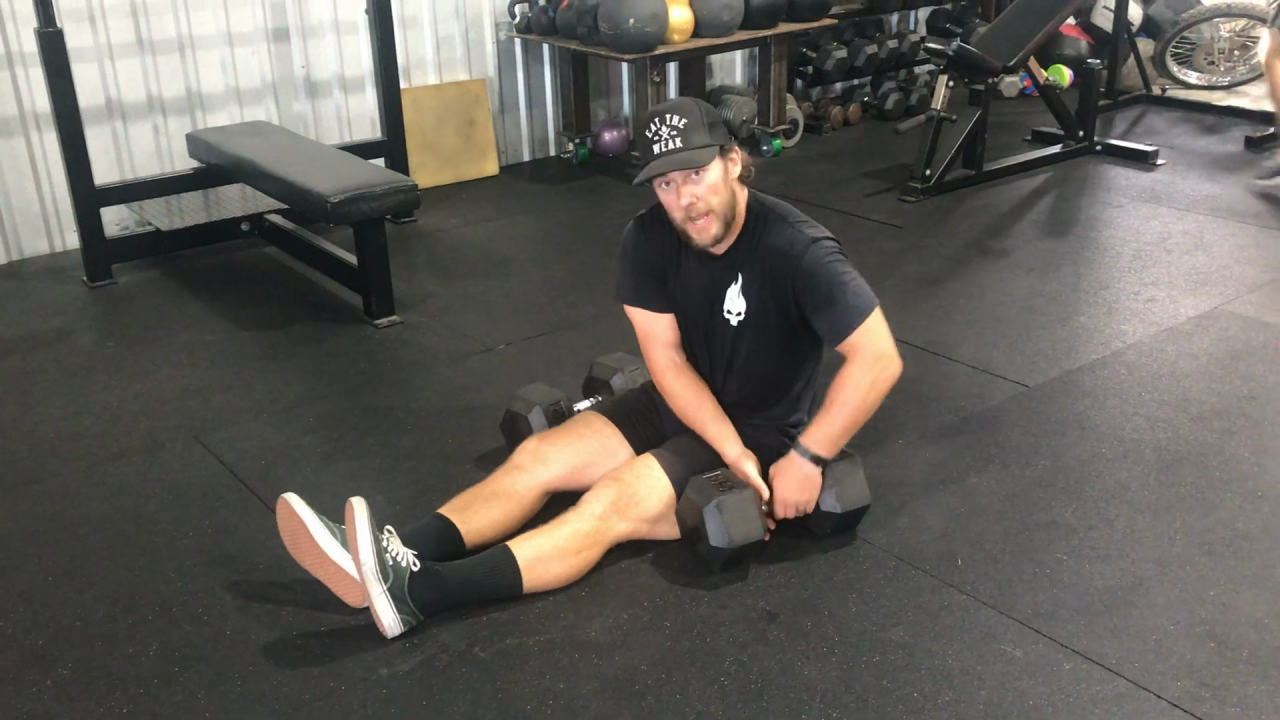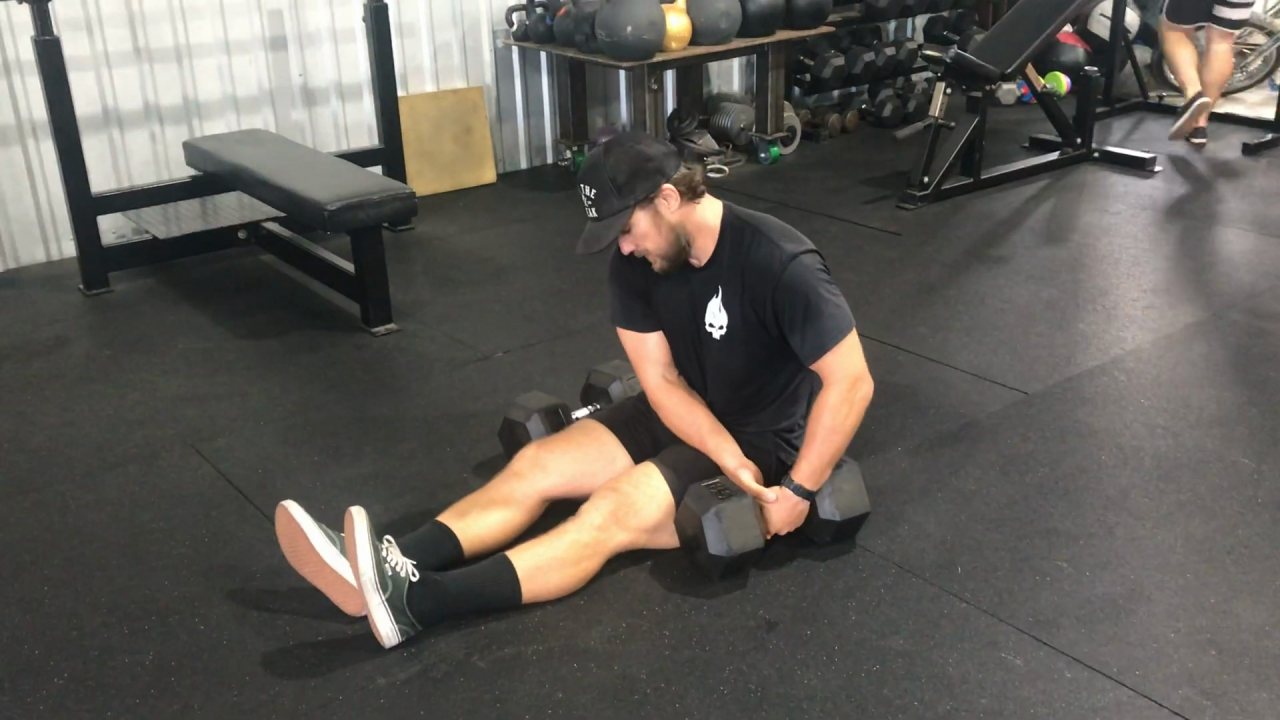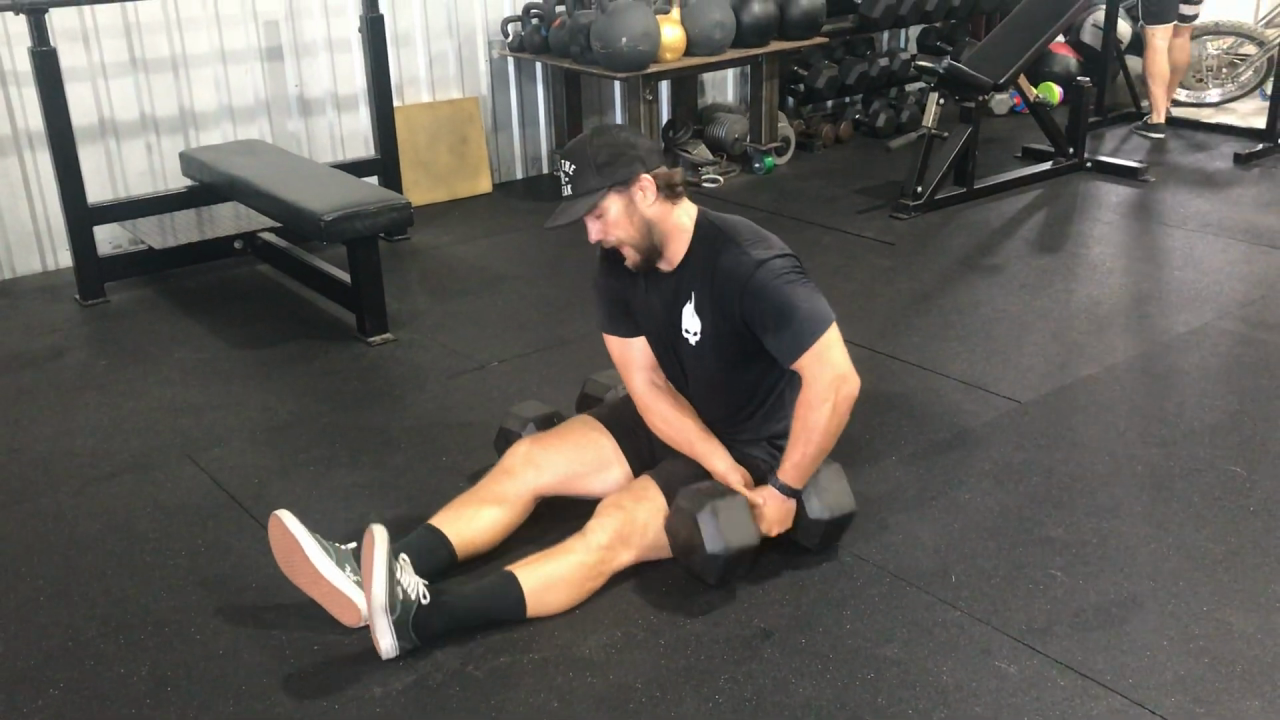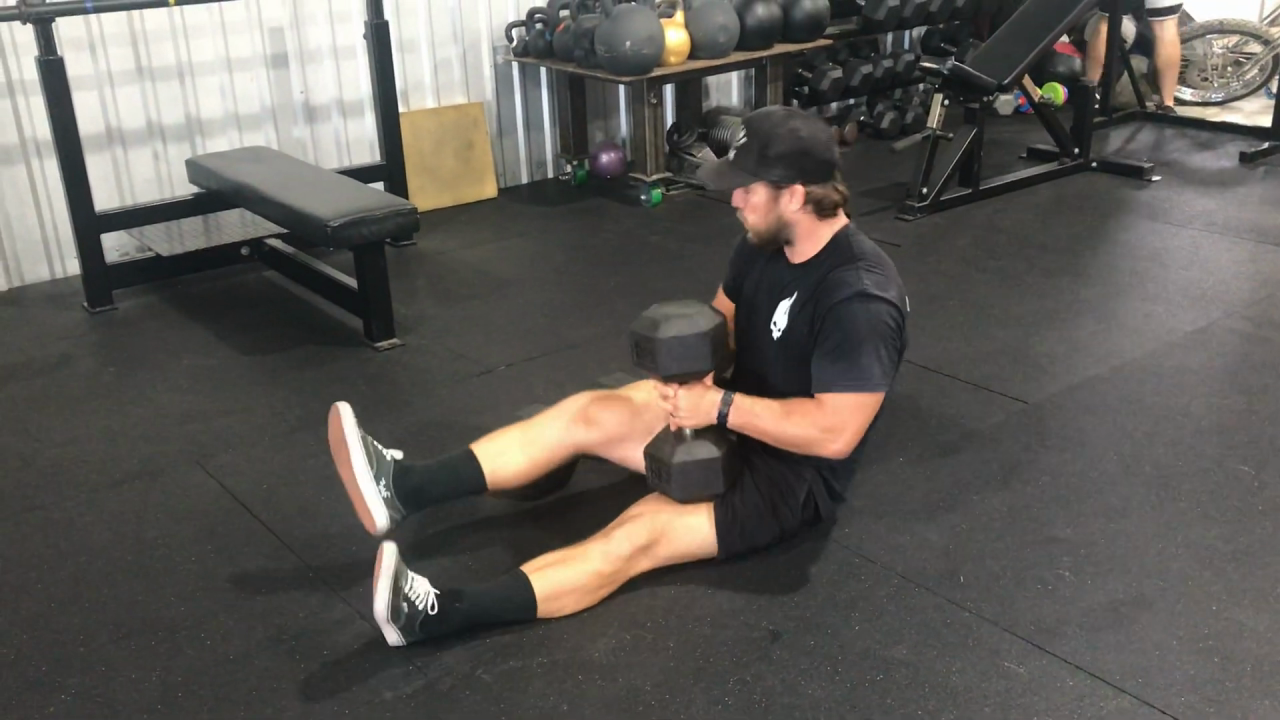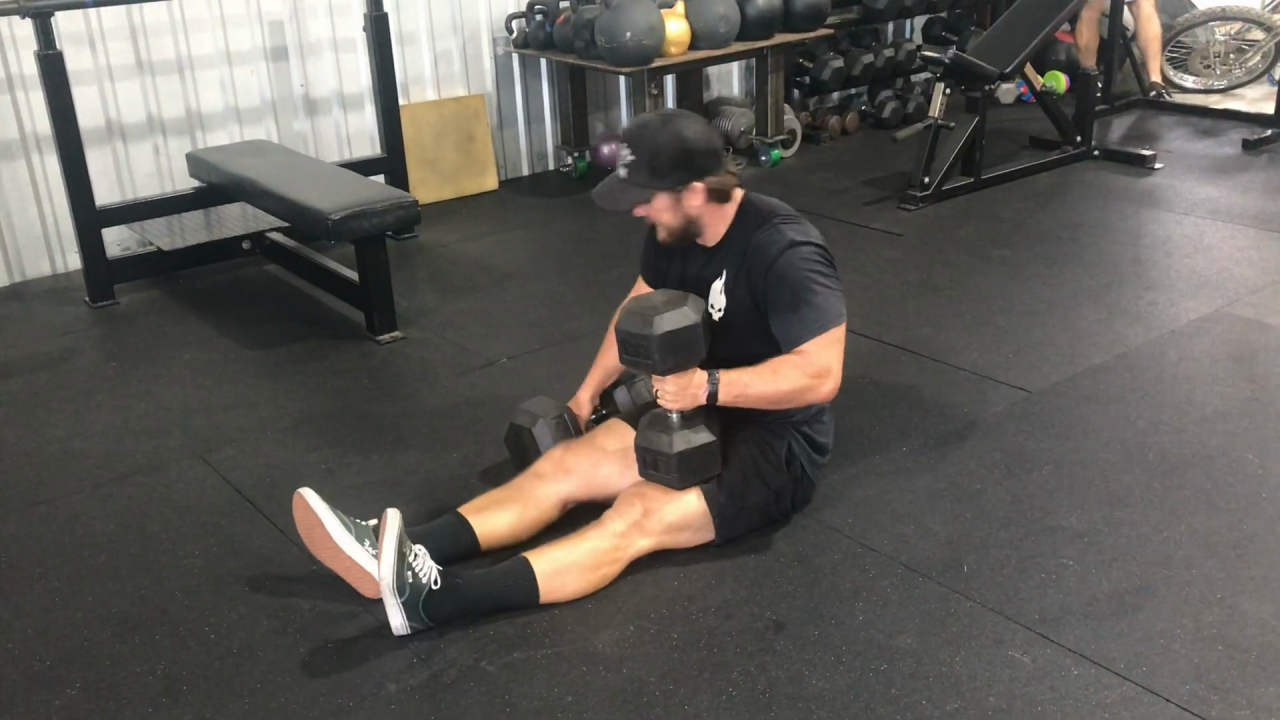
dt=1s
person 1, frame 1
left shoulder: (797, 251)
right shoulder: (647, 239)
left elbow: (879, 360)
right elbow: (666, 359)
left wrist: (807, 458)
right wrist: (730, 452)
left hip: (761, 431)
right hip: (679, 403)
left knee: (614, 504)
right knee: (539, 455)
left ankle: (417, 591)
right ankle: (393, 559)
person 1, frame 2
left shoulder: (780, 264)
right shoulder: (635, 264)
left elbow: (850, 383)
right elbow: (662, 382)
left wrist: (797, 492)
right wrist: (730, 463)
left hip: (761, 438)
right hip: (683, 415)
left knee: (613, 513)
right knee: (535, 464)
left ankle: (414, 602)
right ankle: (394, 569)
person 1, frame 3
left shoulder: (751, 266)
right shoulder: (620, 266)
left elbow: (835, 381)
right elbow: (650, 389)
left wrist: (783, 490)
right wrist: (724, 472)
left hip: (751, 446)
right hip: (674, 423)
left knee: (618, 526)
right knee: (529, 458)
left ankle: (419, 615)
right ankle: (373, 578)
person 1, frame 4
left shoulder: (860, 298)
right shoulder: (767, 242)
left elbow: (835, 433)
right elbow: (725, 317)
left wrist: (721, 407)
right wrist: (701, 375)
left hip: (794, 473)
right hip: (740, 415)
left knee: (637, 535)
right knee: (585, 413)
left ankle: (432, 613)
right ankle: (401, 489)
person 1, frame 5
left shoulder: (785, 252)
right shoulder: (677, 230)
left elbow: (821, 375)
left wrist: (709, 385)
right wrist: (588, 392)
left hip: (777, 443)
right hip: (701, 409)
left knee: (638, 517)
right knee: (560, 467)
left ankle: (434, 599)
right ankle: (397, 553)
